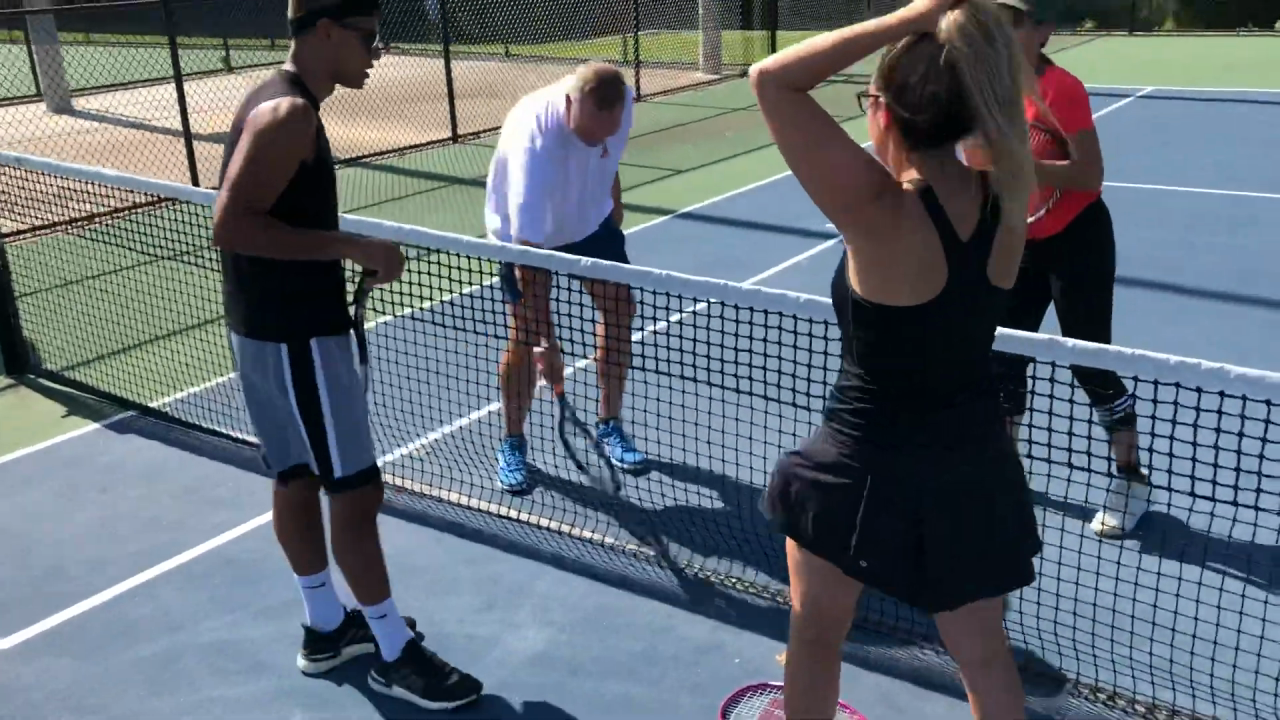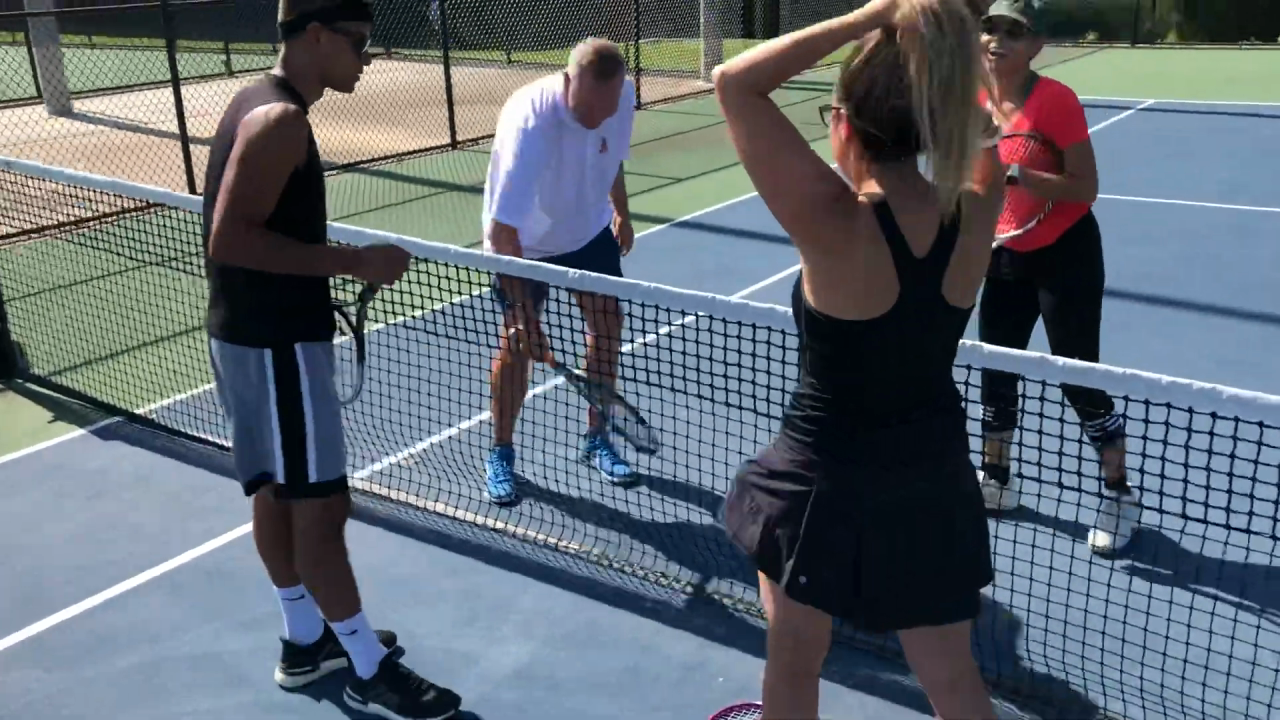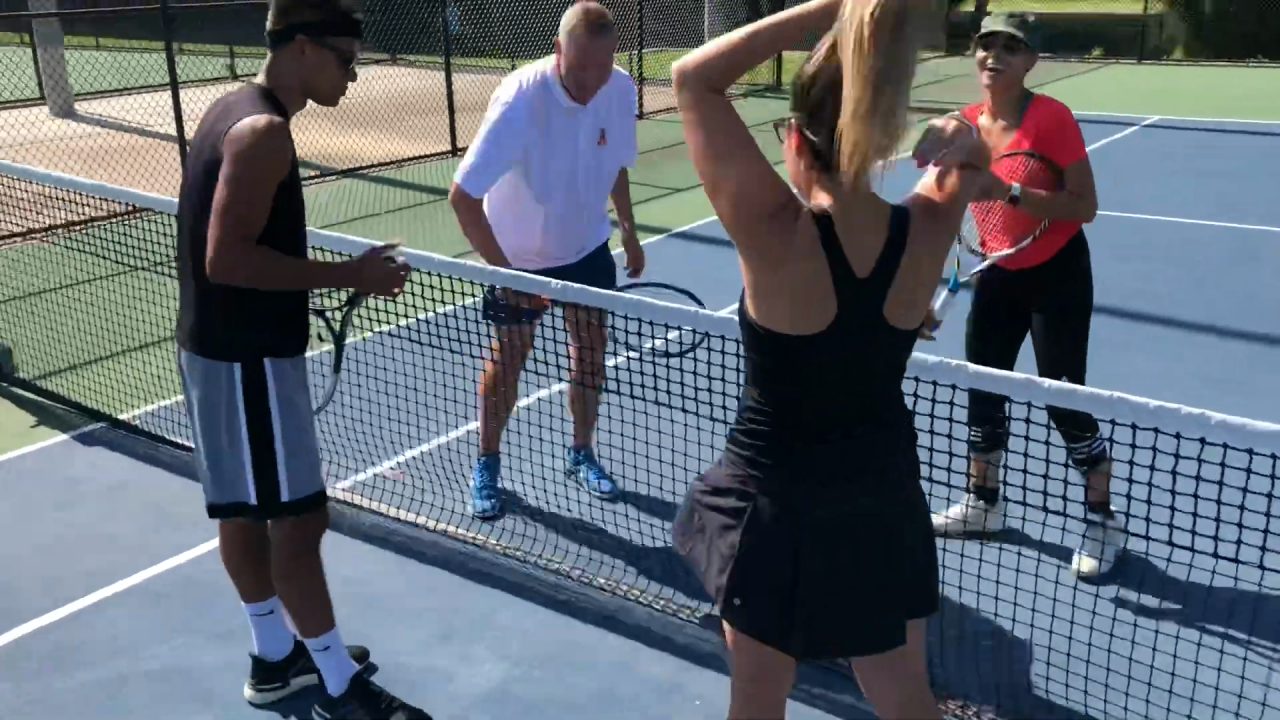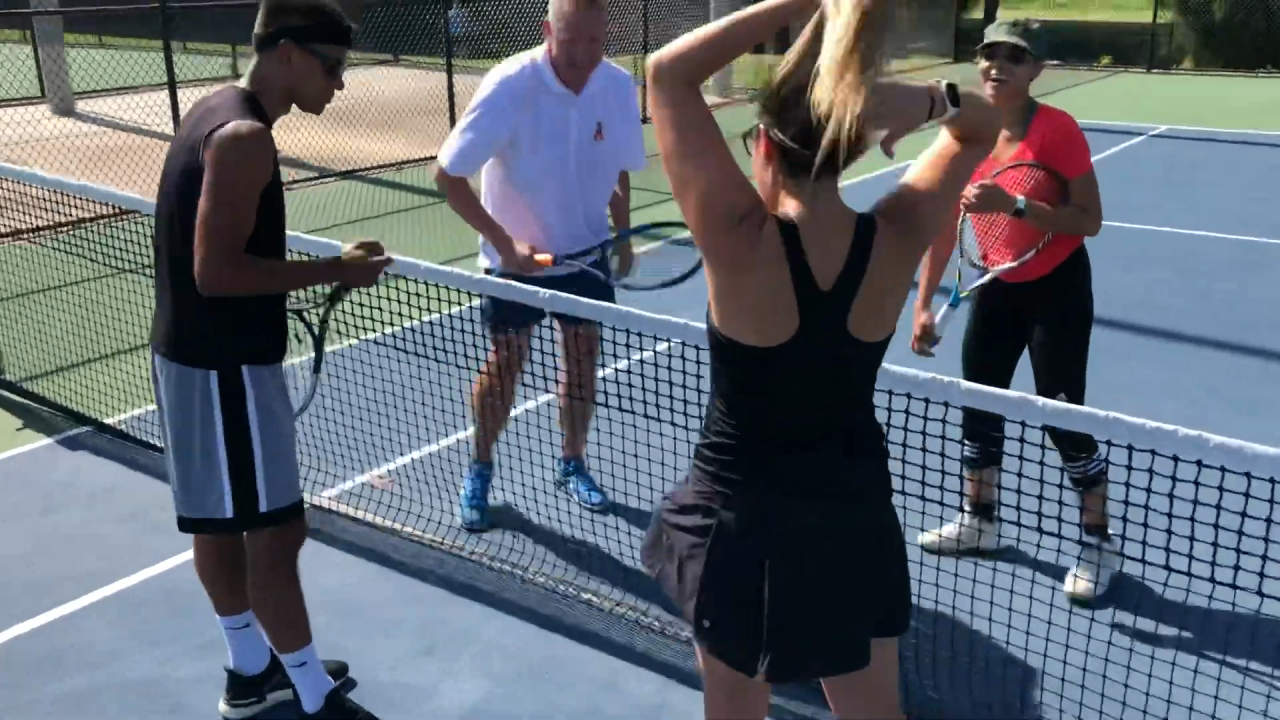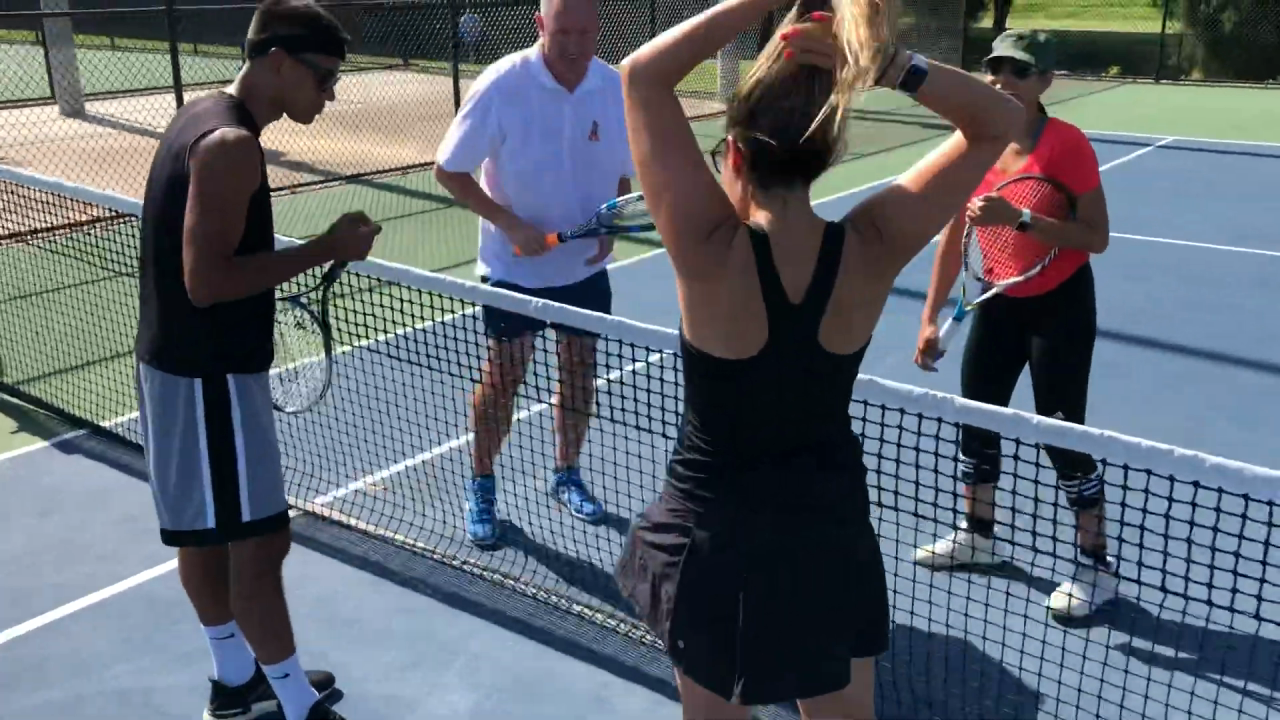
dt=0.1s
person 1, frame 1
left shoulder: (879, 213)
right shoulder: (1007, 199)
left elbow: (771, 78)
right elbow: (1004, 127)
left hip: (869, 465)
right hip: (975, 458)
left knee: (815, 634)
right knee: (984, 653)
person 1, frame 2
left shoulder: (833, 224)
right shoulder: (972, 212)
left elbow: (734, 82)
right elbow: (981, 147)
left hip: (823, 480)
right hip: (932, 477)
left knee: (794, 658)
person 1, frame 3
left shoulder: (775, 235)
right shoulder: (925, 231)
left elbow: (692, 78)
right elbow: (970, 150)
right wrist: (933, 139)
left hip: (773, 500)
right hip: (883, 500)
person 1, frame 4
left shoulder: (739, 242)
right shoulder: (897, 237)
left elbow: (666, 73)
right elbow: (980, 126)
right wrist: (928, 96)
left hip: (738, 515)
right hip: (852, 514)
person 1, frame 5
left shoulder: (710, 252)
right shoulder: (871, 251)
left elbow: (641, 76)
right elbow: (1000, 124)
left hip: (713, 533)
right hip: (828, 535)
person 2, frame 1
left shoulder: (274, 100)
right shoulder: (288, 113)
right elbow: (231, 225)
left wrist: (338, 253)
right wrist: (350, 246)
left hip: (272, 328)
right hip: (295, 337)
left knee: (299, 484)
right knee: (354, 494)
left ankle: (327, 626)
right ankle: (395, 653)
person 2, frame 2
left shoulder: (260, 103)
right shoulder: (279, 119)
right elbow: (228, 239)
right wrist: (348, 262)
left hip: (252, 334)
right hip: (278, 343)
left knee: (277, 492)
right knee: (321, 506)
left ankle: (305, 640)
person 2, frame 3
left shoulder: (233, 110)
right shoulder: (262, 131)
right elbow: (226, 262)
right wrist: (349, 275)
left hip: (219, 348)
right hip: (248, 357)
left knee: (247, 515)
right knee: (295, 520)
left ankle: (276, 657)
person 2, frame 4
left shoulder: (216, 113)
right shoulder: (245, 136)
right elbow: (214, 272)
right wrist: (334, 272)
left hip: (195, 354)
right hip: (224, 365)
left knee: (220, 523)
right knee: (276, 532)
person 2, frame 5
left shoulder: (204, 117)
right shoulder: (231, 143)
right elbow: (208, 282)
right wrist: (326, 249)
left hip: (183, 362)
right hip: (207, 376)
left knee: (206, 535)
right knee: (258, 543)
person 3, frame 1
left shoulder: (1062, 88)
left elbow: (1089, 175)
left hip: (1078, 240)
right hip: (1021, 241)
left knee: (1092, 362)
right knee: (1006, 354)
left ankle: (1130, 480)
person 3, frame 2
left shoulder: (1056, 100)
right shoulder: (973, 107)
left elbow: (1085, 188)
left wrist: (1008, 173)
left hip: (1066, 253)
right hip: (1007, 255)
left knee: (1078, 379)
right knee: (995, 372)
left ankle: (1119, 495)
right ankle: (996, 480)
person 3, frame 3
left shoulder: (1053, 118)
right shoulder: (964, 125)
left elbow: (1085, 206)
left wrist: (1011, 192)
left hip: (1058, 273)
right hip: (998, 273)
left knee: (1065, 400)
right knee: (983, 391)
left ankle: (1103, 521)
right ankle: (983, 502)
person 3, frame 4
left shoulder: (1058, 129)
left elbow: (1090, 221)
right elbow: (944, 227)
left wrist: (1015, 203)
right wrist: (924, 303)
left hip: (1057, 288)
right hip: (997, 287)
right knee: (978, 407)
left ankle: (1098, 543)
right ankle: (979, 518)
person 3, frame 5
left shoulder: (1068, 144)
left elbow: (1096, 238)
right elbow: (954, 237)
left wrist: (1018, 217)
right wrist: (931, 316)
left hip: (1061, 305)
right hip: (999, 302)
right knee: (977, 420)
left ankle: (1096, 568)
right ankle: (978, 534)
person 4, frame 1
left shoulder: (615, 104)
right shoulder: (536, 143)
right elbow: (527, 250)
left wrist: (616, 200)
right wrist: (544, 338)
left hip: (592, 220)
right hip: (529, 235)
left knee: (620, 307)
right knee: (526, 336)
left ankle: (610, 427)
right ankle: (513, 444)
person 4, frame 2
left shoulder: (623, 95)
right shoulder: (529, 125)
right elbow: (504, 233)
left wrist: (623, 215)
right wrist: (525, 318)
left hip: (589, 229)
right hip: (524, 236)
left knee: (608, 325)
right knee: (518, 341)
left ankle: (597, 439)
right ankle: (501, 453)
person 4, frame 3
left shoulder: (622, 89)
right shoulder: (519, 103)
right elbow: (463, 198)
left wrist: (629, 232)
right wrist: (500, 267)
left hip: (586, 243)
right hip: (521, 254)
left knee: (592, 345)
right knee: (508, 355)
left ankle: (581, 454)
right ankle: (487, 464)
person 4, frame 4
left shoulder: (621, 87)
right shoulder: (508, 88)
right elbow: (447, 175)
left wrist: (624, 238)
right wrist: (503, 242)
left hip: (586, 250)
right hip: (519, 254)
left knee: (583, 358)
right knee: (505, 363)
left ankle: (572, 464)
right ankle: (480, 470)
person 4, frame 5
left shoulder: (616, 88)
right shoulder: (500, 87)
left elbow: (625, 173)
right elbow: (450, 172)
left wrist: (607, 230)
right wrist: (509, 223)
left hip: (583, 262)
right hip: (514, 264)
left knee: (579, 369)
right knee: (503, 375)
left ankle: (567, 475)
right ankle: (481, 483)
